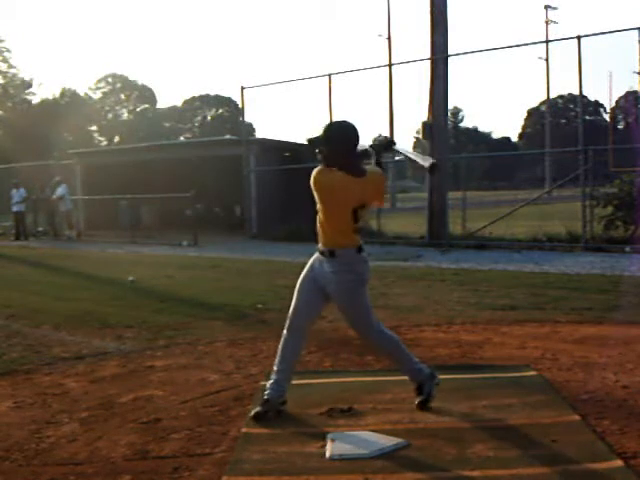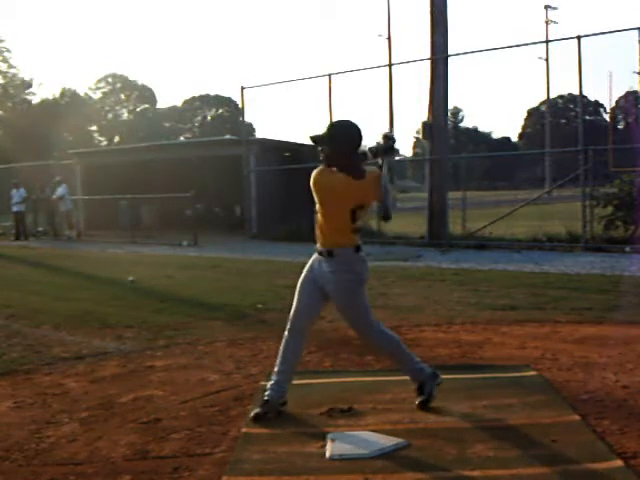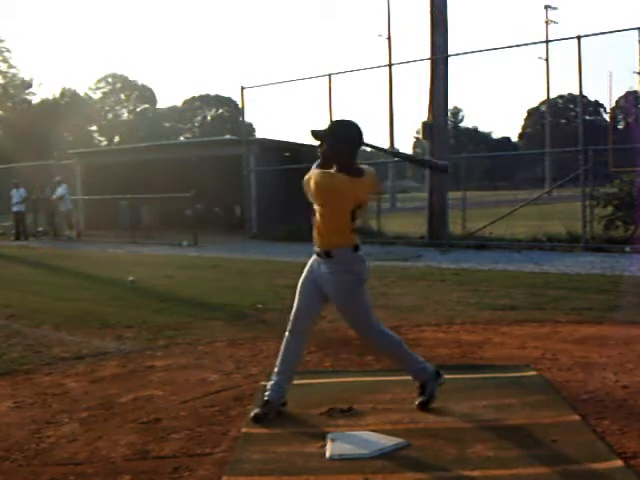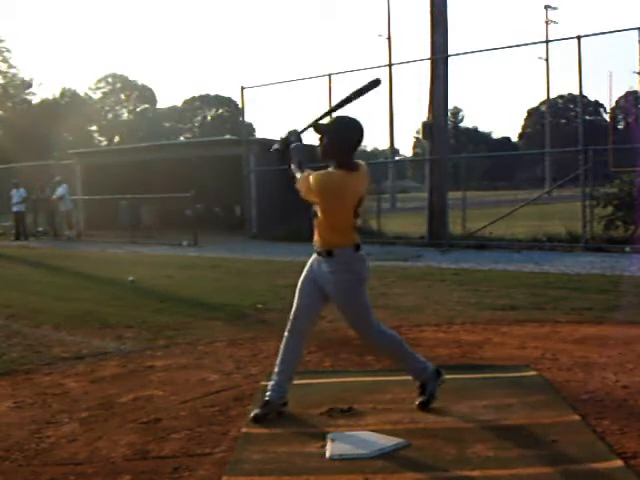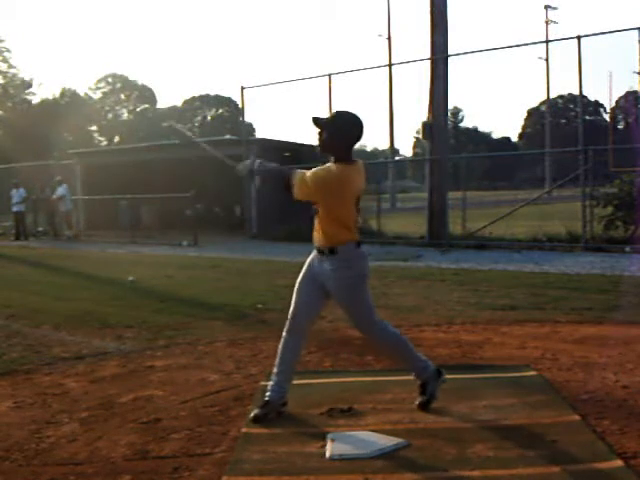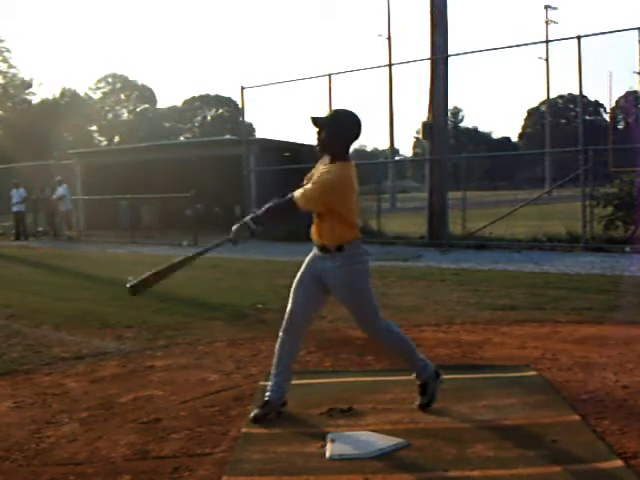
dt=0.1s
person 1, frame 1
left shoulder: (321, 179)
right shoulder: (375, 176)
left wrist: (364, 154)
right wrist: (376, 156)
left hip: (344, 265)
right hip: (323, 259)
left knee: (369, 330)
right knee: (295, 324)
left ankle: (422, 376)
right ankle: (275, 395)
person 1, frame 2
left shoulder: (321, 179)
right shoulder: (374, 178)
left wrist: (359, 157)
left hip: (342, 265)
right hip: (322, 259)
left knee: (369, 330)
right knee: (296, 326)
left ankle: (424, 375)
right ankle: (275, 396)
person 1, frame 3
left shoulder: (323, 182)
right shoulder: (368, 177)
left hip: (341, 265)
right hip: (322, 259)
left knee: (369, 330)
right knee: (296, 327)
left ankle: (426, 374)
right ankle: (275, 396)
person 1, frame 4
left shoulder: (324, 182)
right shoulder: (360, 170)
left elbow: (299, 174)
left wrist: (294, 146)
left hip: (342, 265)
right hip: (322, 259)
left knee: (369, 330)
right knee: (296, 327)
left ankle: (426, 373)
right ankle: (276, 397)
person 1, frame 5
left shoulder: (330, 175)
right shoulder: (353, 166)
left elbow: (290, 181)
right elbow: (300, 179)
left wrist: (258, 167)
right wrist: (266, 168)
left hip: (344, 262)
right hip: (321, 256)
left knee: (371, 328)
right knee: (295, 324)
left ankle: (427, 373)
right ankle: (276, 397)
person 1, frame 6
left shoulder: (334, 178)
right shoulder: (329, 163)
left elbow: (290, 206)
right elbow: (296, 197)
left wrist: (252, 222)
right wrist: (258, 217)
left hip: (345, 261)
right hip: (320, 255)
left knee: (375, 326)
right knee: (292, 324)
left ankle: (426, 373)
right ankle: (275, 397)
